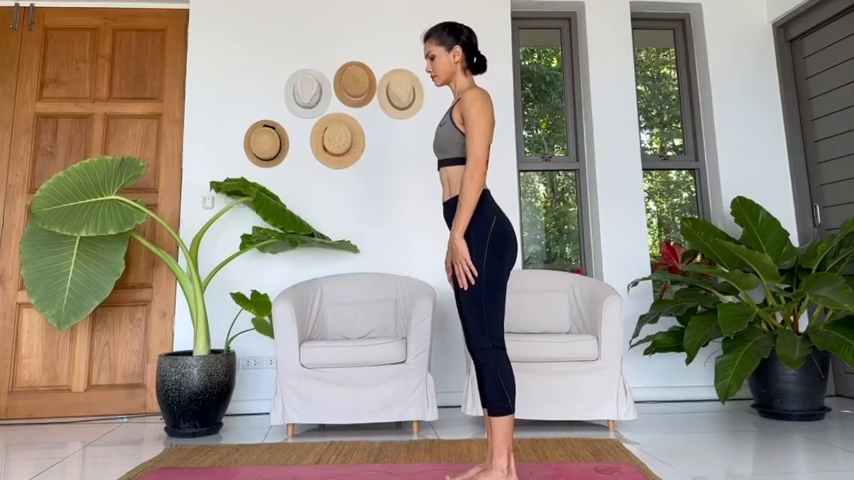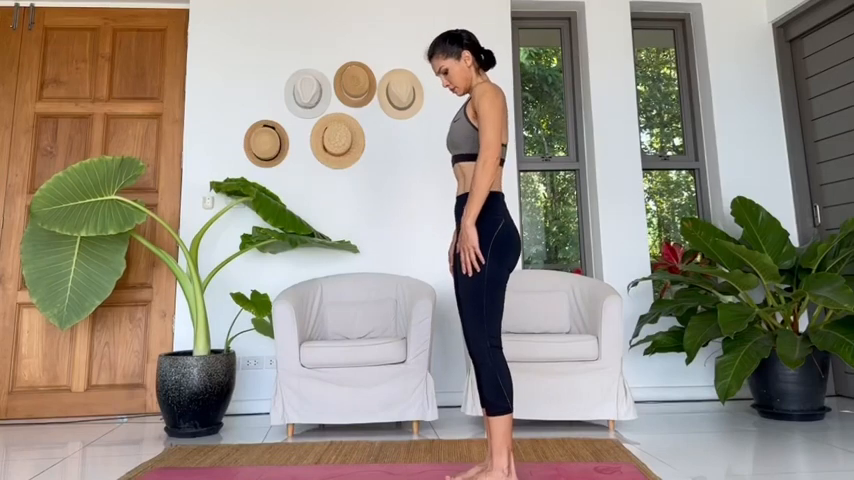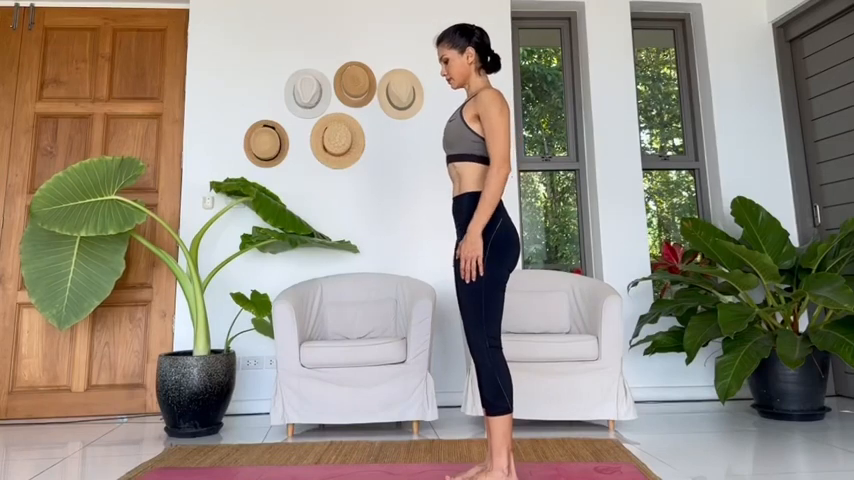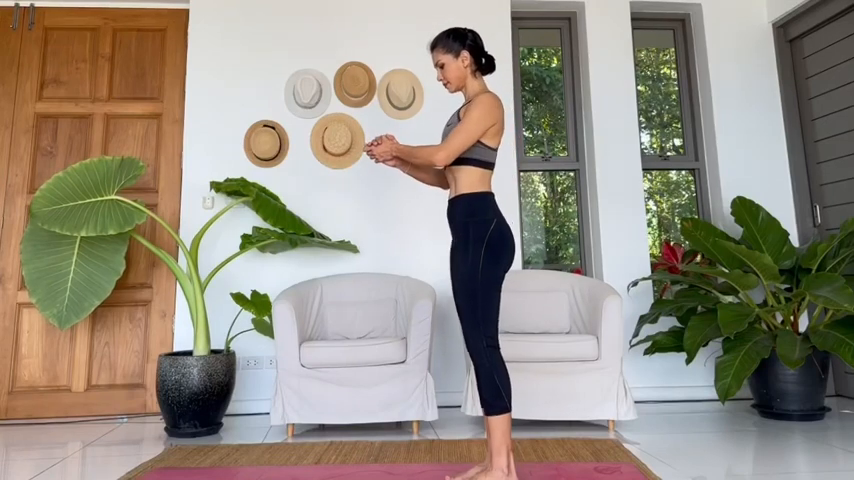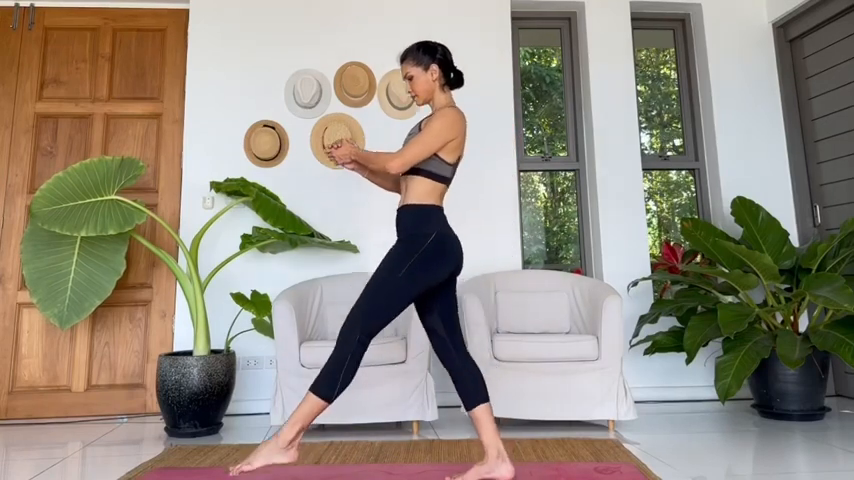
dt=1s
person 1, frame 1
left shoulder: (474, 98)
right shoulder: (458, 105)
left elbow: (475, 169)
left wrist: (458, 237)
left hip: (481, 229)
right hip: (470, 232)
left knee: (487, 344)
right knee: (480, 346)
person 1, frame 2
left shoulder: (487, 93)
right shoulder: (473, 104)
left elbow: (489, 156)
left wrist: (469, 223)
left hip: (487, 226)
right hip: (476, 226)
left knee: (484, 344)
right knee: (480, 345)
person 1, frame 3
left shoulder: (488, 98)
right shoulder: (469, 106)
left elbow: (499, 167)
left wrist: (475, 234)
left hip: (486, 229)
right hip: (472, 229)
left knee: (484, 343)
right knee: (481, 344)
person 1, frame 4
left shoulder: (486, 102)
right shoulder: (466, 109)
left elbow: (441, 156)
right elbow: (444, 176)
left wrist: (397, 149)
right wrist: (397, 159)
left hip: (482, 229)
right hip: (469, 231)
left knee: (481, 343)
right knee: (480, 343)
person 1, frame 5
left shoulder: (447, 117)
right shoulder: (434, 120)
left elbow: (395, 165)
right elbow: (399, 181)
left wrist: (351, 152)
right wrist: (353, 161)
left hip: (425, 241)
right hip: (430, 243)
left knee: (354, 334)
right knee: (451, 349)
left ankle: (284, 442)
